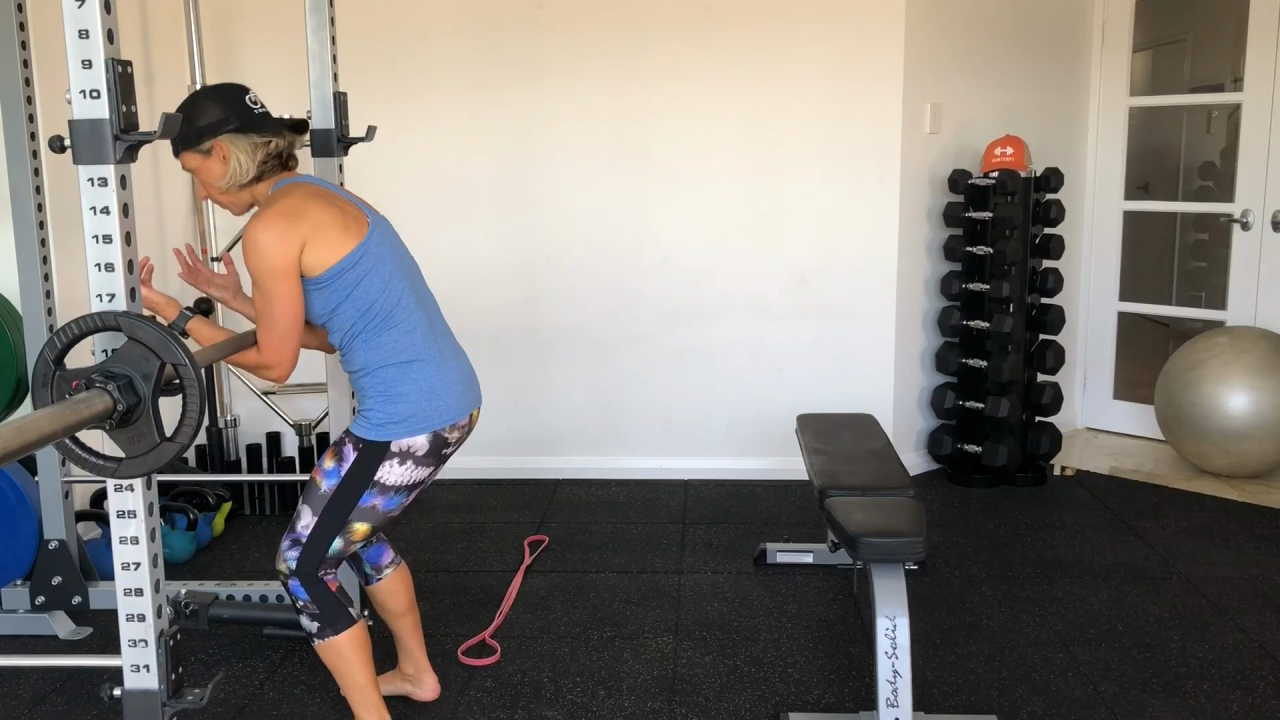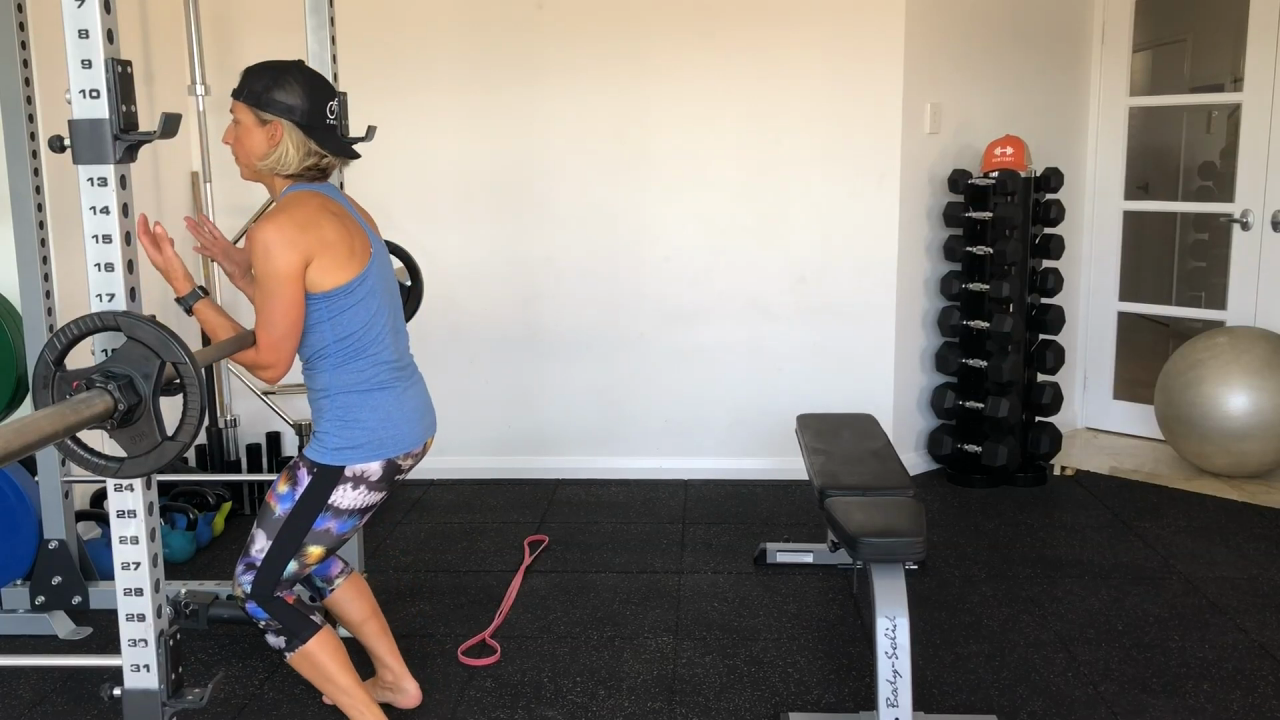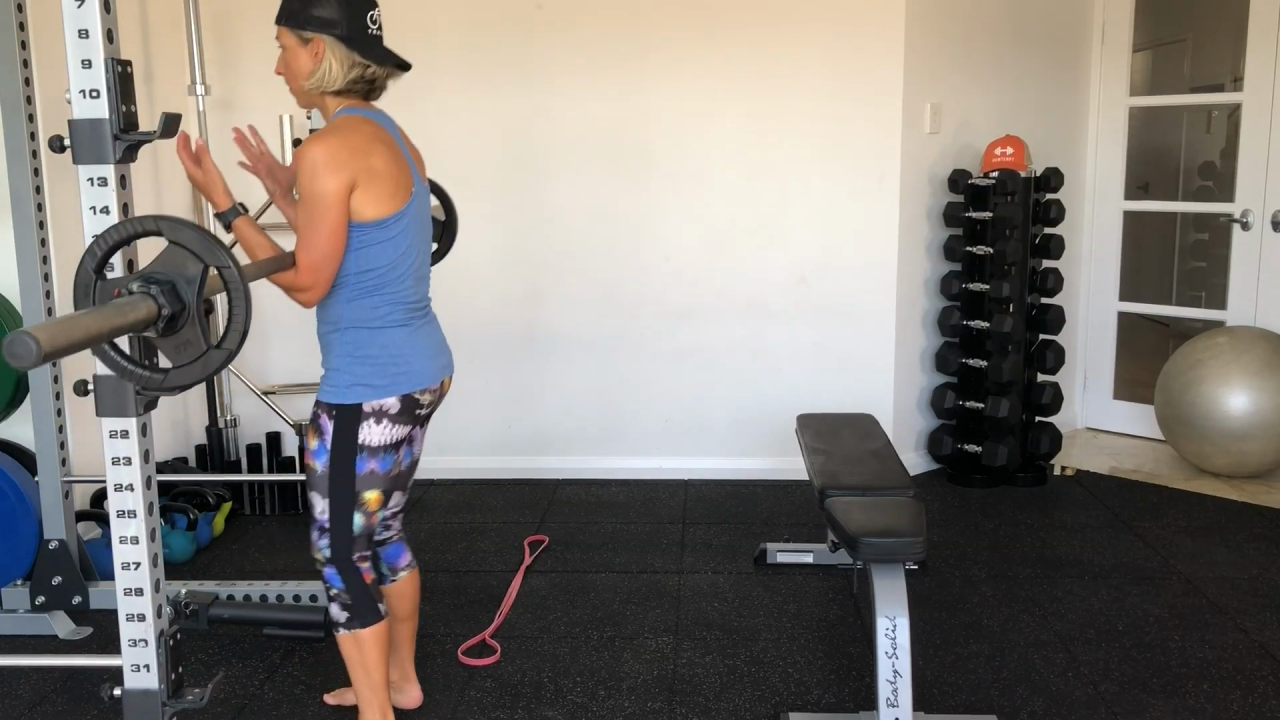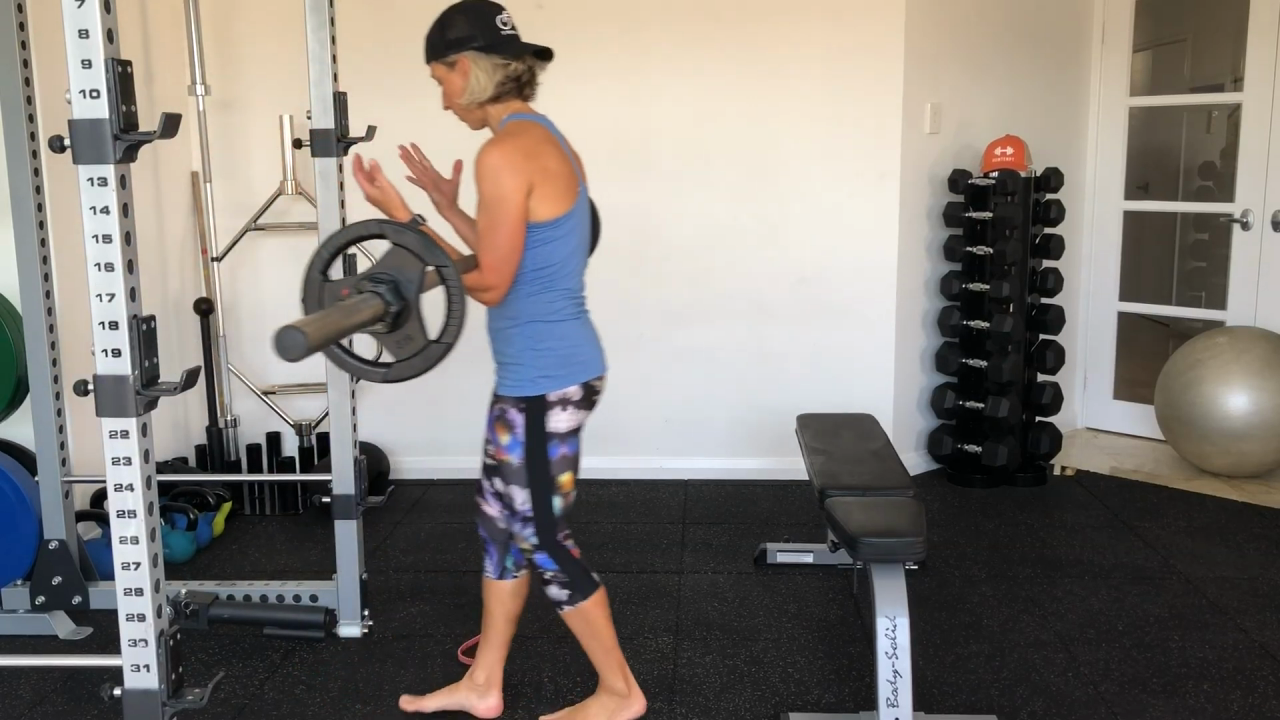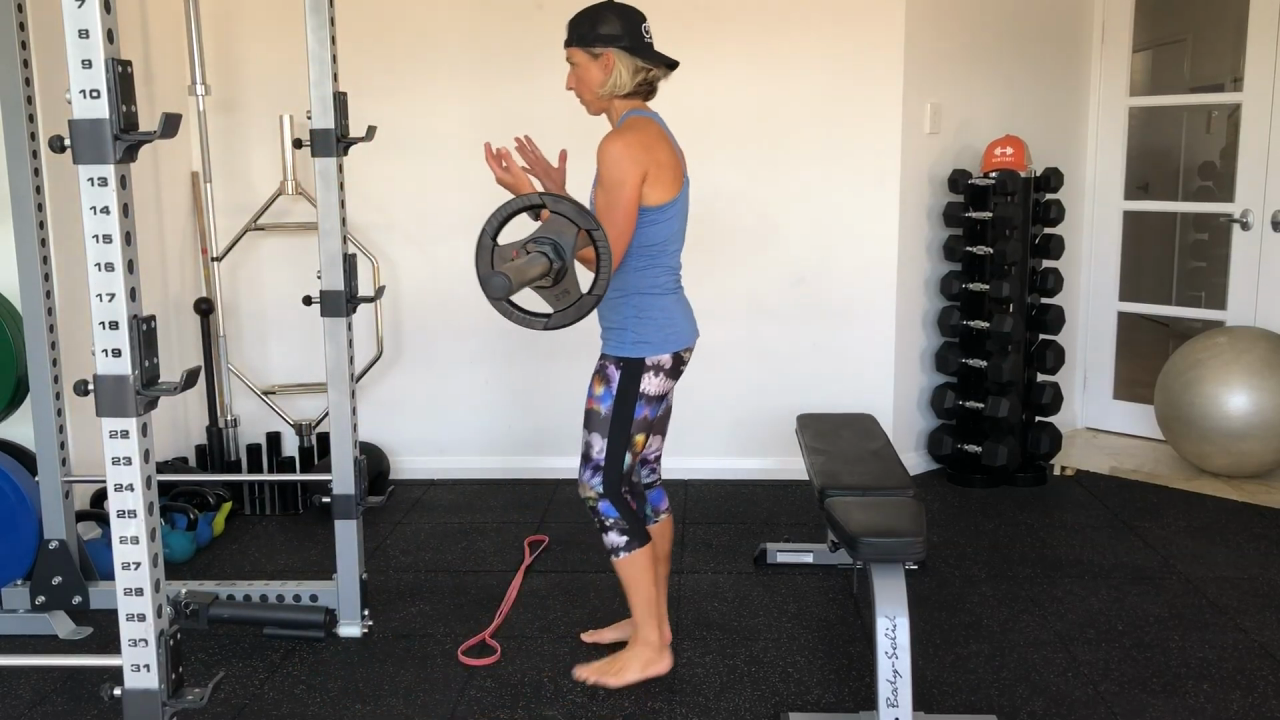
dt=1s
person 1, frame 1
left shoulder: (272, 226)
right shoulder: (321, 199)
left elbow: (275, 362)
left wrist: (173, 314)
right wrist: (238, 299)
left hip: (406, 419)
right hip: (448, 398)
left knee: (303, 565)
right knee: (353, 530)
person 1, frame 2
left shoulder: (280, 229)
right shoulder: (337, 208)
left elbow: (270, 362)
left wrist: (182, 285)
right wrist: (239, 272)
left hip: (360, 443)
right hip: (402, 422)
left knee: (260, 585)
right knee: (303, 549)
person 1, frame 3
left shoulder: (329, 150)
right shoulder: (388, 137)
left elbow: (309, 285)
left wrist: (223, 204)
right wrist: (284, 195)
left hip: (369, 385)
right hip: (420, 370)
left knee: (341, 555)
right knee: (379, 532)
person 1, frame 4
left shoulder: (506, 153)
right shoulder: (545, 140)
left elbow: (490, 283)
left wrist: (401, 217)
right wrist: (446, 205)
left hip: (543, 377)
right hip: (552, 365)
left knee: (539, 539)
right knee: (502, 521)
person 1, frame 5
left shoulder: (625, 143)
right shoulder: (647, 135)
left elbow: (602, 257)
left wrist: (529, 198)
right wrist: (556, 192)
left hip: (639, 344)
right hip: (656, 336)
left knee: (603, 487)
right knee: (640, 478)
left ankle: (649, 647)
right ankle: (651, 618)
